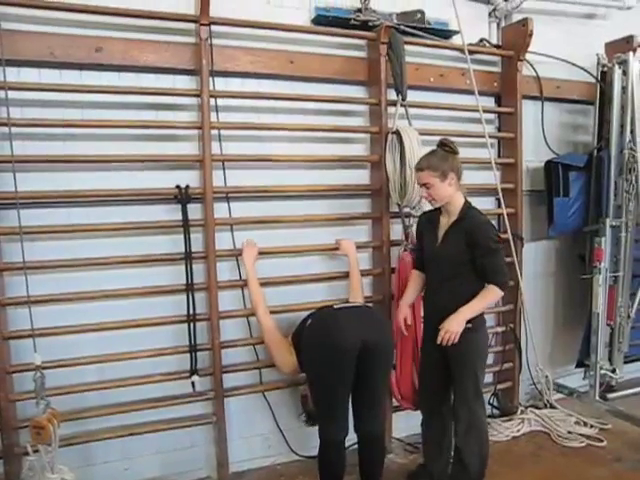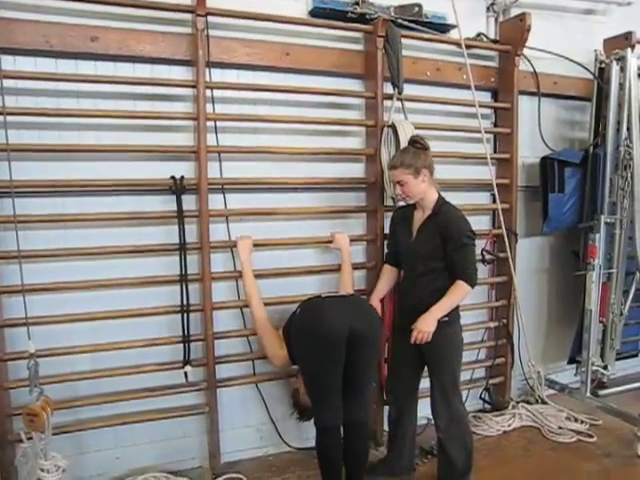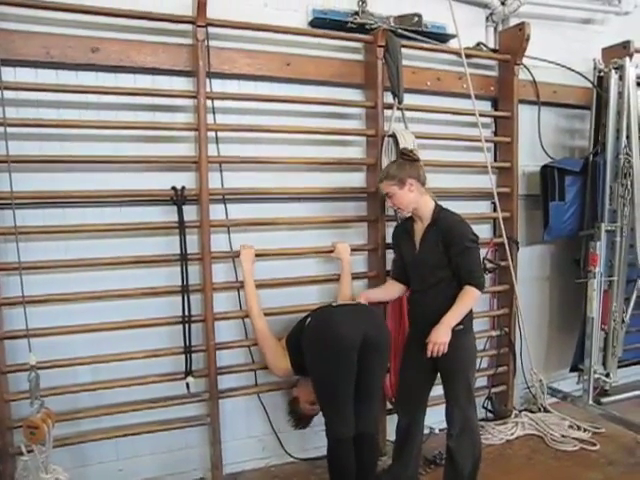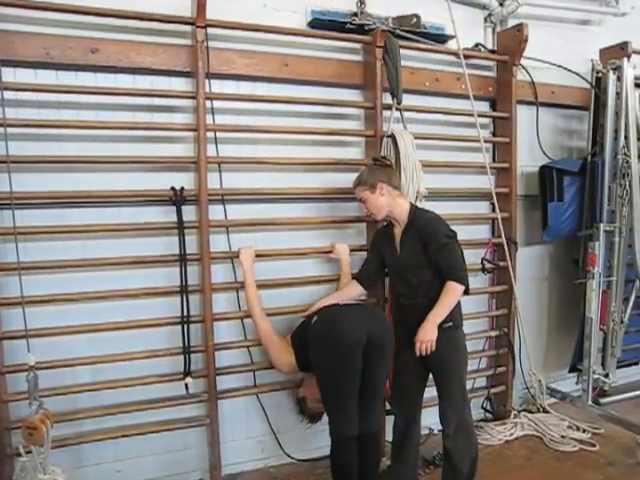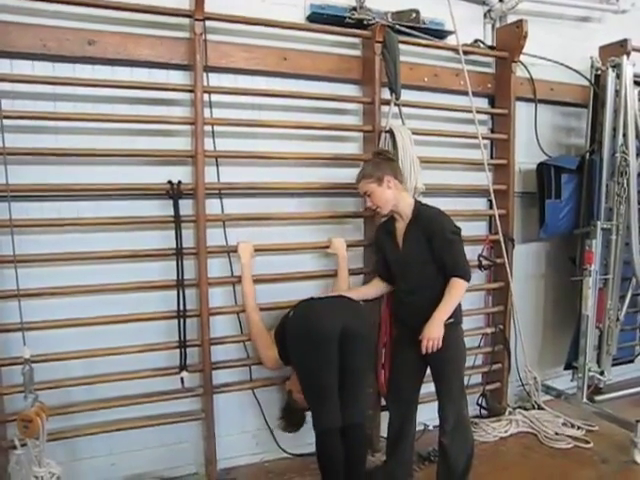
dt=1s
person 1, frame 1
left shoulder: (478, 226)
right shoulder: (426, 222)
left elbow: (497, 284)
left wrist: (461, 316)
right wrist: (406, 301)
left hip: (467, 331)
right hip: (434, 326)
left knee: (467, 406)
right knee: (431, 401)
person 1, frame 2
left shoulder: (452, 220)
right shoulder: (400, 217)
left elbow: (466, 279)
left wrist: (433, 315)
right wrist: (376, 296)
left hip: (441, 324)
right hip: (405, 320)
left knee: (445, 402)
right knee: (399, 393)
person 1, frame 3
left shoulder: (453, 226)
right shoulder: (402, 231)
left elbow: (474, 284)
left wrist: (445, 326)
right wrist: (370, 295)
left hip: (454, 333)
right hip: (418, 331)
left knee: (459, 412)
right knee: (407, 405)
person 1, frame 4
left shoulder: (430, 225)
right shoulder: (382, 237)
left elbow: (457, 279)
right elbow: (364, 281)
left wrist: (431, 324)
right wrist: (325, 303)
left hip: (443, 331)
right hip: (406, 332)
left knee: (454, 412)
right knee: (403, 406)
person 1, frame 5
left shoulder: (434, 221)
right shoulder: (383, 233)
left elbow: (460, 276)
left wrist: (437, 321)
right wrist: (345, 296)
left hip: (442, 328)
right hip: (405, 329)
left knee: (451, 408)
right knee: (399, 402)
person 2, frame 1
left shoulder: (290, 359)
left elbow: (261, 311)
right elbow: (357, 299)
left wrist: (249, 265)
right wrist: (352, 255)
left hip: (329, 335)
right hip: (375, 323)
left knee: (333, 434)
right knee: (372, 428)
person 2, frame 2
left shoulder: (281, 354)
left elbow: (256, 304)
right elbow: (347, 294)
left wrist: (245, 257)
left hip: (318, 324)
right hip: (363, 313)
left knee: (328, 422)
right knee: (357, 417)
person 2, frame 3
left shoulder: (283, 364)
left elbow: (256, 315)
right elbow: (345, 301)
left wrist: (247, 267)
right wrist: (345, 259)
left hip: (330, 334)
right hip: (373, 321)
left knee: (340, 431)
right knee: (366, 427)
person 2, frame 4
left shoulder: (288, 360)
left elbow: (259, 316)
left wrist: (248, 267)
right wrist: (344, 260)
left hip: (335, 331)
right hip: (377, 321)
left knee: (344, 431)
right knee: (370, 426)
person 2, frame 5
left shoulder: (273, 356)
left elbow: (252, 311)
right elbow: (341, 294)
left wrist: (246, 262)
right wrist: (342, 255)
left hip: (311, 324)
right hip: (354, 313)
left knee: (328, 425)
right knee: (354, 419)
